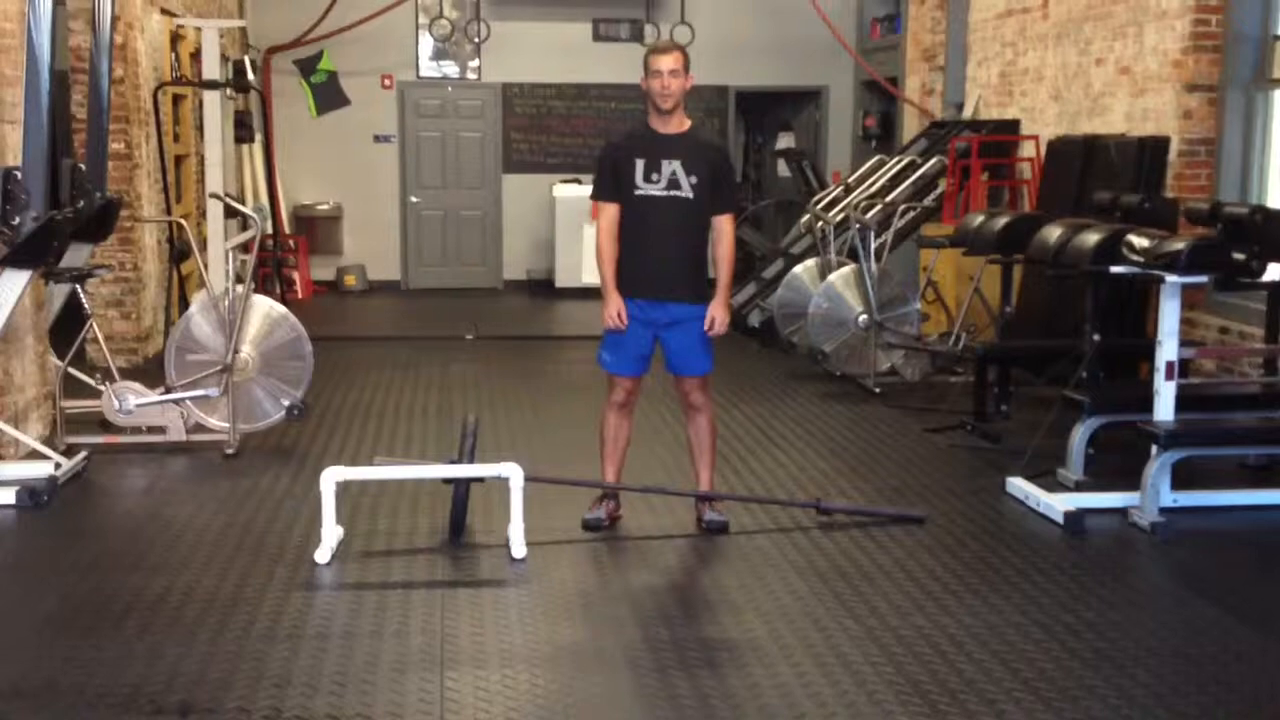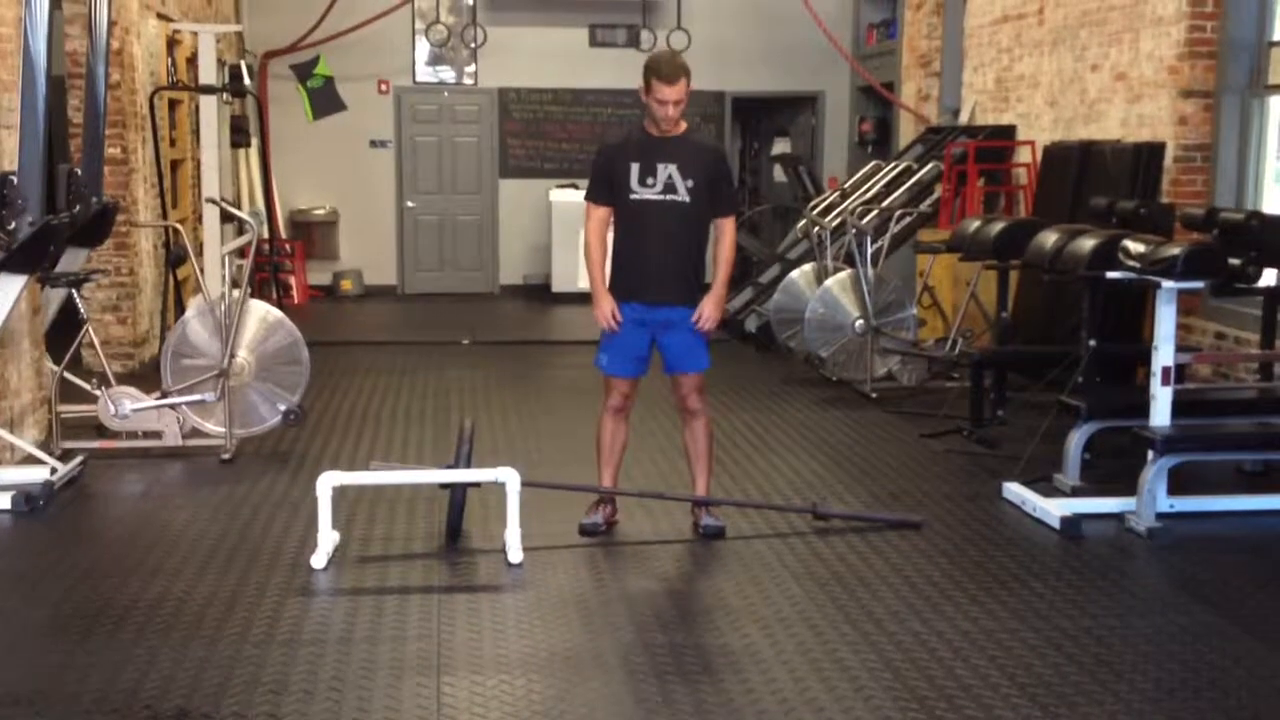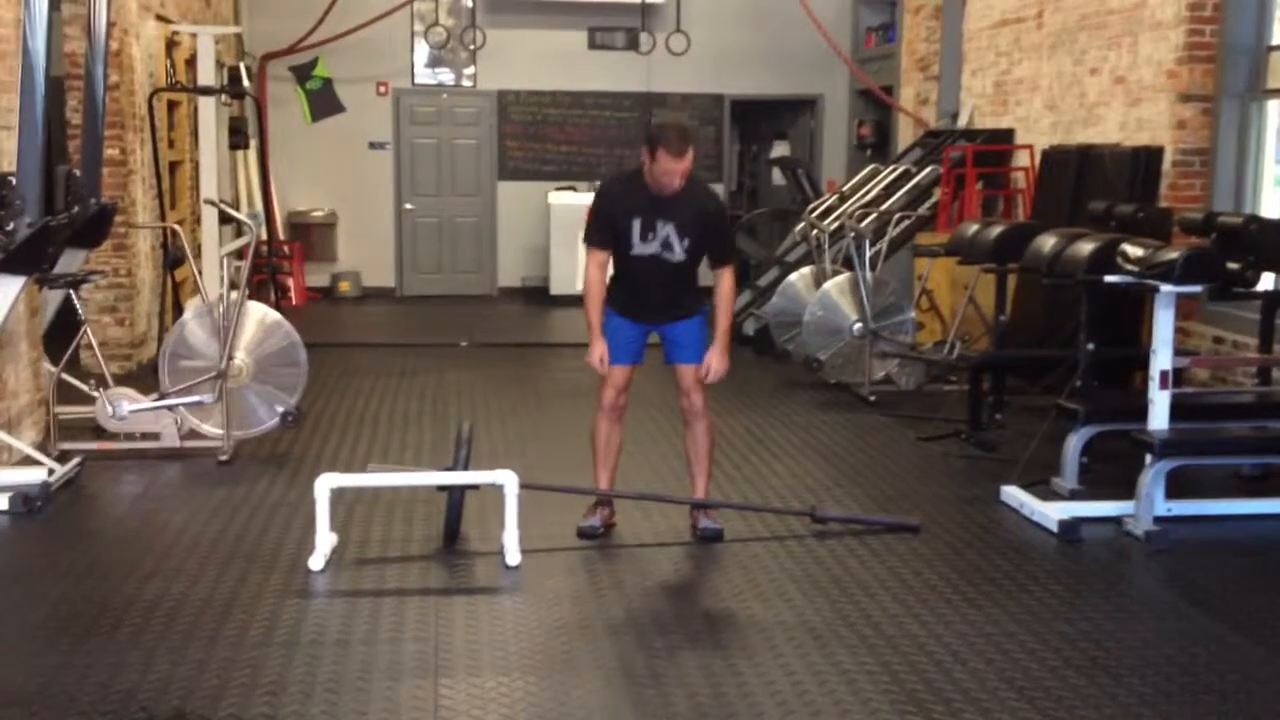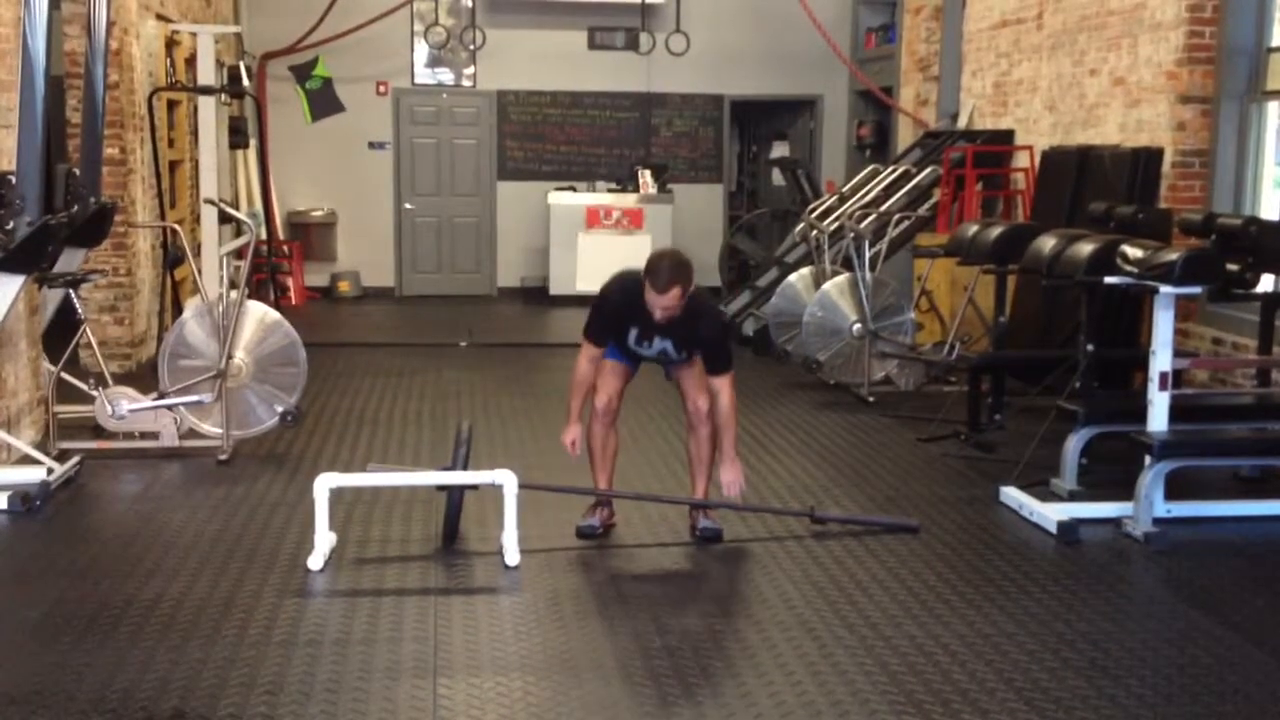
dt=0.5s
person 1, frame 1
left shoulder: (711, 155)
right shoulder: (620, 152)
left elbow: (723, 230)
right elbow: (607, 227)
left wrist: (721, 297)
right wrist: (610, 293)
left hip: (690, 302)
right hip: (633, 300)
left knee: (696, 397)
right knee: (621, 395)
left ankle: (705, 497)
right ankle: (610, 495)
person 1, frame 2
left shoulder: (708, 156)
right shoulder: (615, 154)
left elbow: (726, 228)
right elbow: (596, 224)
left wrist: (718, 293)
right wrist: (599, 292)
left hip: (687, 305)
right hip: (626, 303)
left knee: (693, 402)
right knee: (617, 400)
left ankle: (702, 501)
right ankle: (606, 499)
person 1, frame 3
left shoulder: (706, 204)
right shoulder: (614, 194)
left elbow: (724, 274)
right elbow: (596, 265)
left wrist: (720, 345)
right wrist: (596, 335)
left hip: (684, 311)
right hip: (625, 310)
left knee: (694, 403)
right knee: (611, 400)
left ankle: (700, 506)
right ankle: (603, 502)
person 1, frame 4
left shoulder: (707, 317)
right shoulder: (617, 294)
left elbow: (722, 389)
right elbow: (589, 356)
left wrist: (730, 459)
right wrist: (573, 421)
left hip: (683, 349)
right hip: (624, 343)
left knee: (701, 408)
right knee: (603, 404)
left ankle: (699, 507)
right ankle: (603, 504)
